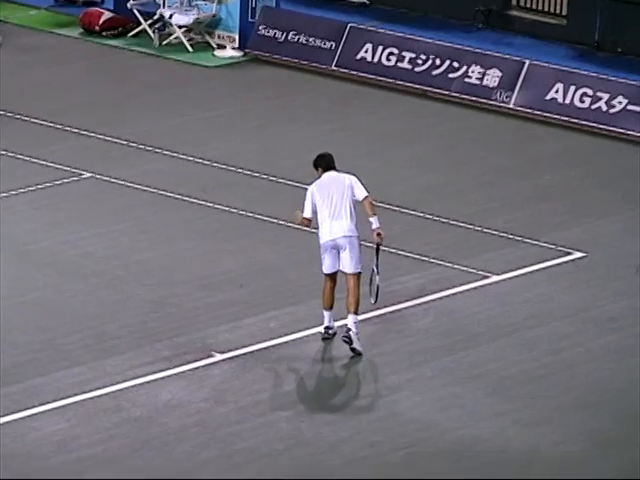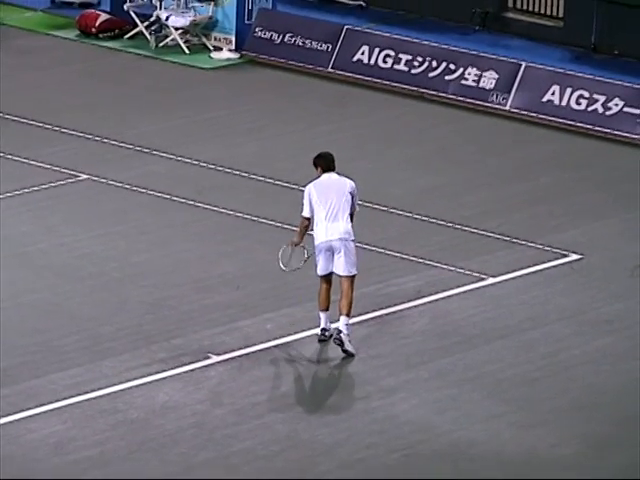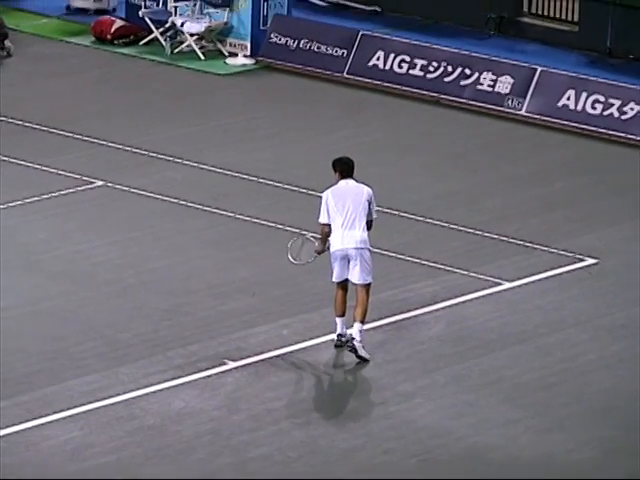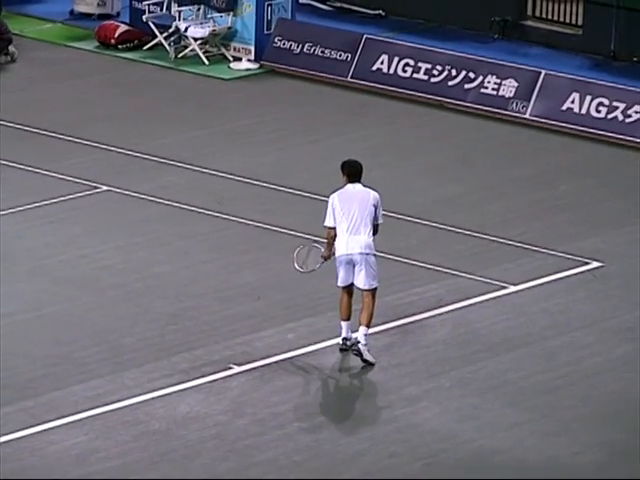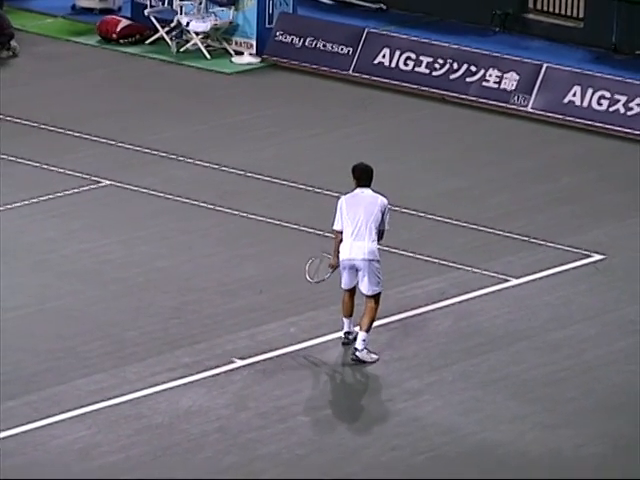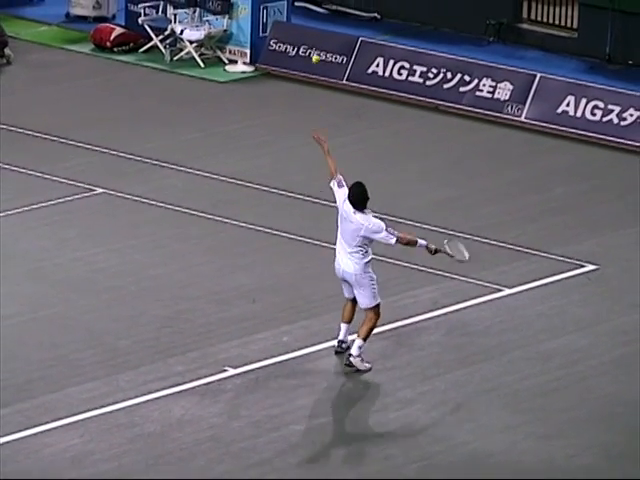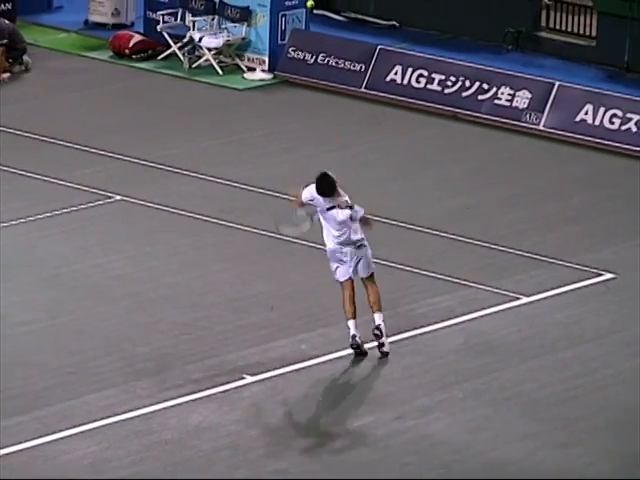
dt=0.7s
person 1, frame 1
left shoulder: (313, 188)
right shoulder: (349, 179)
left elbow: (307, 221)
right elbow: (367, 201)
left wrist: (299, 217)
right wrist: (376, 226)
left hip: (327, 237)
right hip: (347, 234)
left knee: (329, 280)
right knee: (353, 282)
left ankle: (328, 326)
right ankle: (351, 329)
person 1, frame 2
left shoulder: (311, 188)
right shoulder: (349, 184)
left elbow: (306, 221)
left wrist: (298, 238)
left hip: (322, 239)
right hip: (343, 237)
left knee: (325, 281)
right knee: (347, 284)
left ankle: (324, 328)
right ankle: (342, 330)
person 1, frame 3
left shoulder: (329, 194)
right shoulder: (366, 191)
left elbow: (325, 228)
left wrist: (322, 245)
left hip: (338, 246)
right hip: (359, 245)
left knee: (340, 287)
right knee: (362, 291)
left ankle: (340, 334)
right ankle: (356, 337)
person 1, frame 4
left shoulder: (335, 197)
right shoulder: (373, 196)
left elbow: (331, 232)
left wrist: (328, 250)
left hip: (343, 250)
right hip: (364, 250)
left knee: (346, 292)
right knee: (368, 296)
left ankle: (345, 337)
right ankle: (361, 342)
person 1, frame 5
left shoulder: (344, 200)
right shoulder: (382, 202)
left elbow: (338, 234)
right elbow: (380, 234)
left wrist: (335, 257)
left hip: (347, 254)
right hip: (368, 255)
left knee: (348, 292)
right knee: (372, 301)
left ankle: (348, 333)
right ankle: (360, 347)
person 1, frame 6
left shoulder: (344, 203)
right shoulder: (371, 225)
left elbow: (334, 175)
right elbow: (400, 239)
left wrist: (325, 148)
right wrist: (426, 245)
left hip: (340, 265)
right hip: (359, 270)
left knee: (351, 300)
right knee: (372, 314)
left ankle: (342, 341)
right ankle: (355, 354)
person 1, frame 7
left shoulder: (315, 191)
right shoulder: (343, 213)
left elbow: (299, 199)
left wrist: (300, 199)
left hip: (335, 250)
right hip: (355, 246)
left knee: (348, 290)
right knee: (370, 284)
left ankle: (355, 336)
right ankle: (378, 326)
